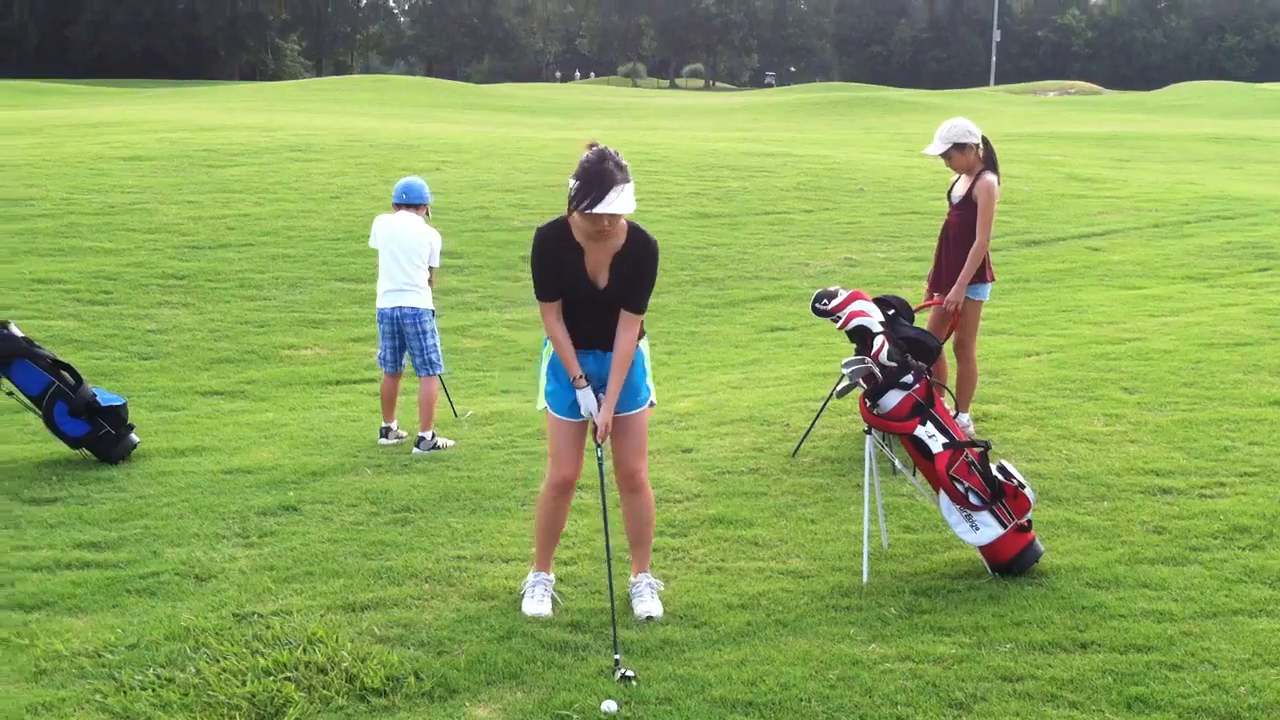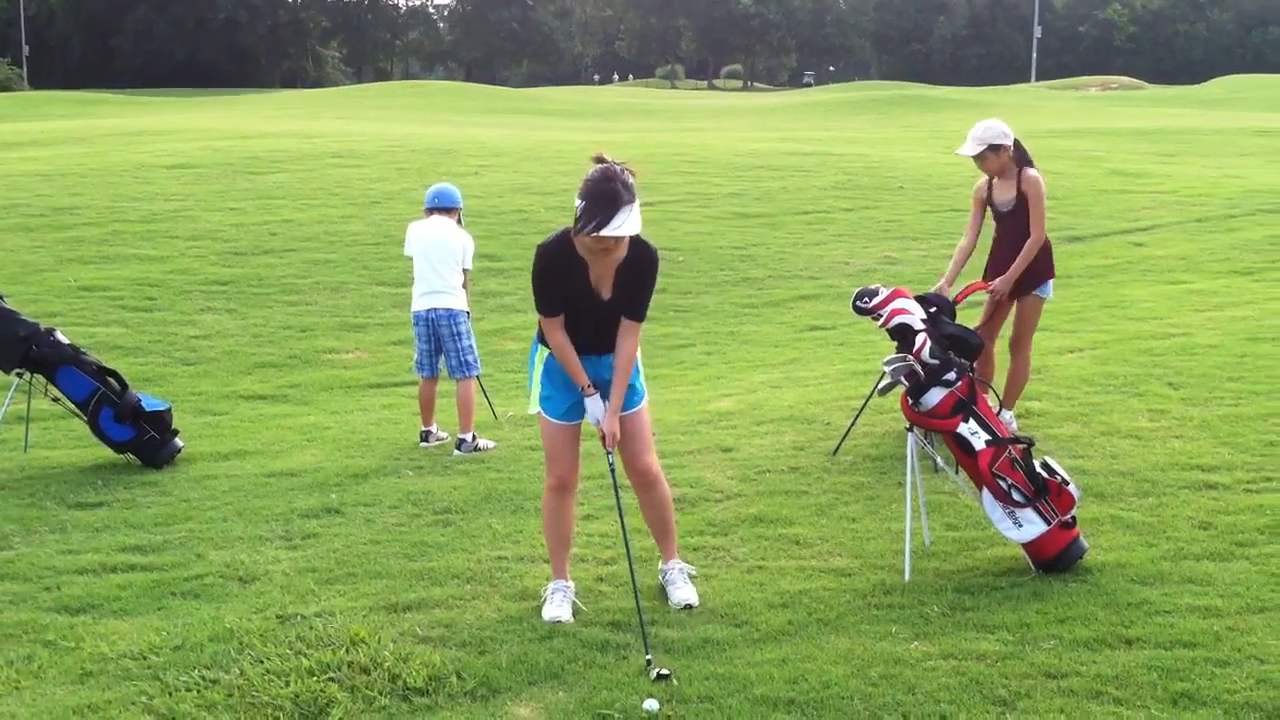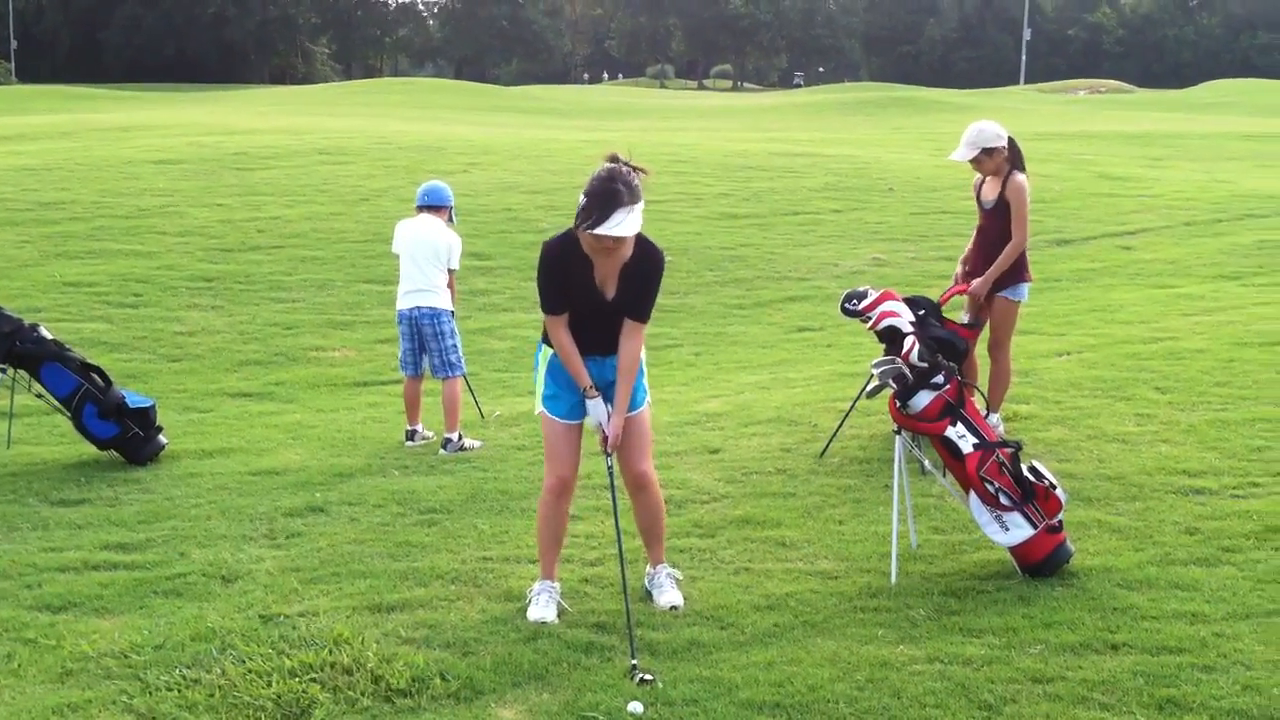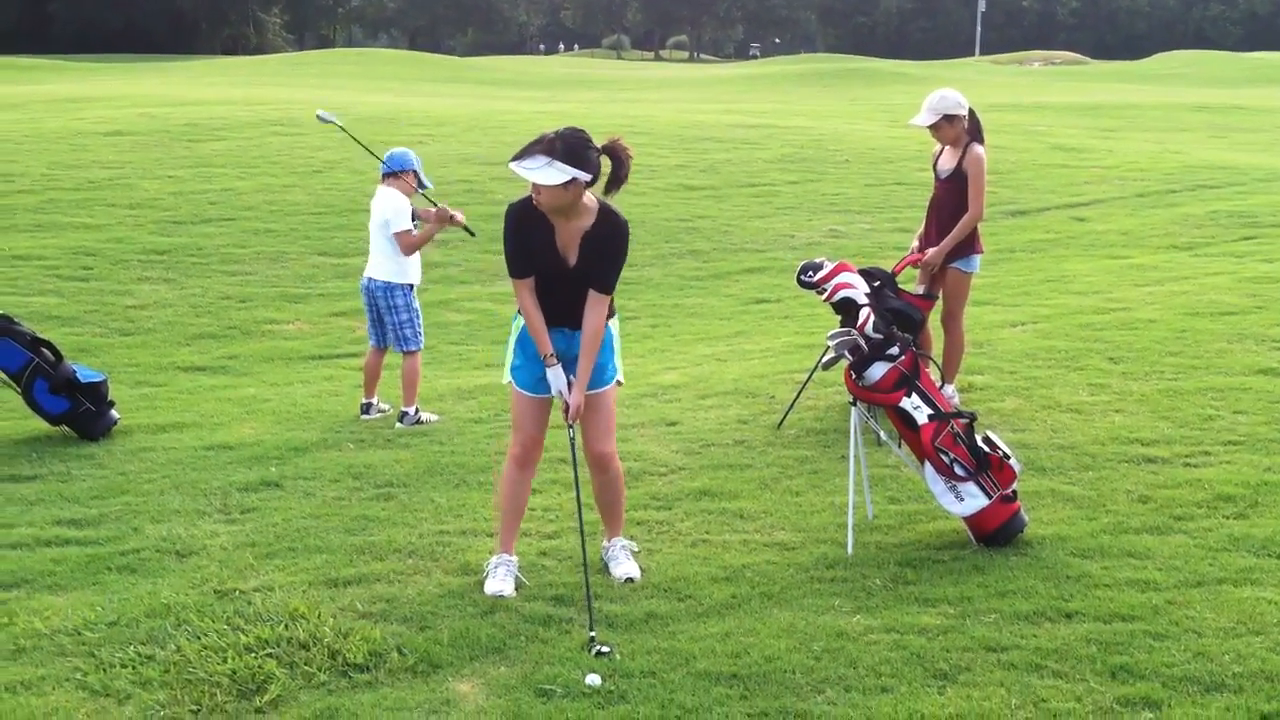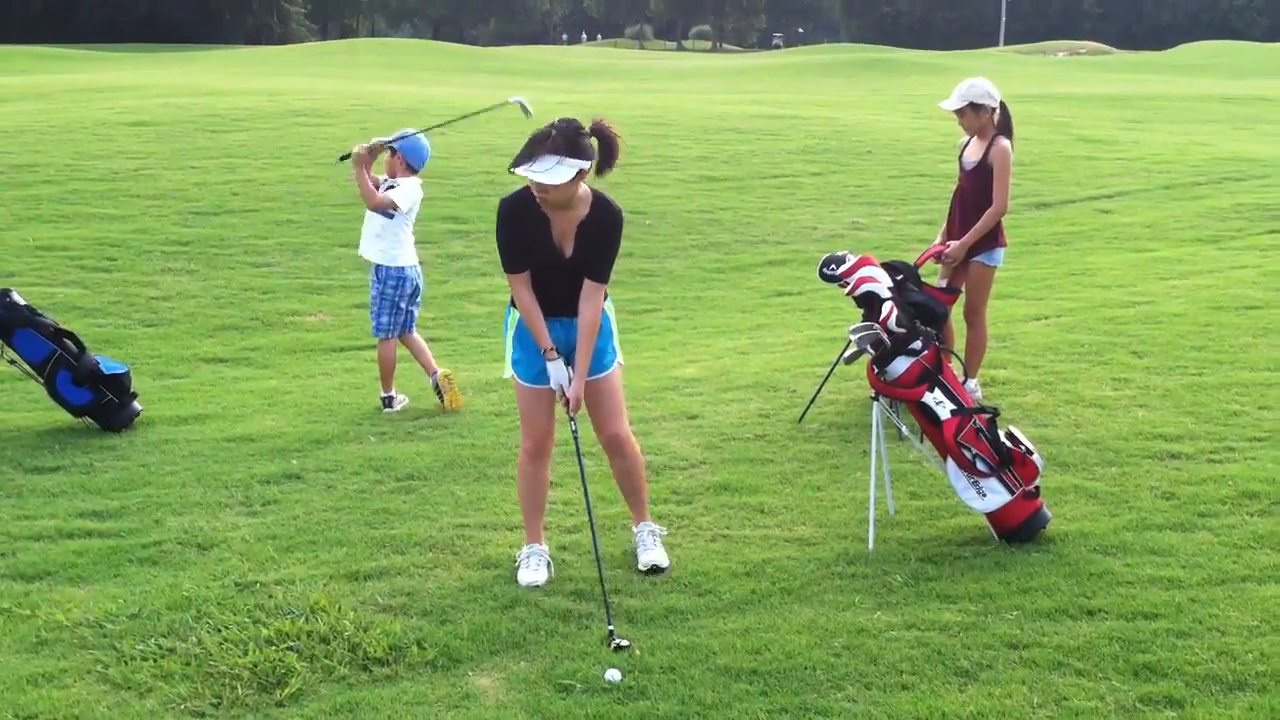
dt=1s
person 1, frame 1
left shoulder: (642, 246)
right shoulder: (550, 240)
left elbow: (629, 325)
right elbow: (552, 317)
left wrist: (610, 403)
right wrist: (581, 383)
left hip: (625, 363)
right hip: (567, 361)
left knee: (633, 474)
right knee: (562, 476)
left ankle: (642, 578)
right ankle: (540, 575)
person 1, frame 2
left shoulder: (643, 257)
right shoulder: (552, 254)
left elbow: (629, 334)
right elbow: (553, 330)
left wrist: (612, 409)
right wrist: (587, 394)
left hip: (616, 363)
right hip: (561, 366)
left knee: (646, 470)
right knee: (560, 479)
left ankle: (672, 565)
right ankle: (560, 584)
person 1, frame 3
left shoulder: (649, 258)
right shoulder: (557, 252)
left elbow: (632, 335)
right elbow: (558, 328)
left wrist: (620, 411)
right wrist: (590, 395)
left hip: (621, 365)
right hip: (565, 366)
left knee: (641, 474)
right knee: (560, 479)
left ankle: (659, 571)
right ankle: (546, 584)
person 1, frame 4
left shoulder: (612, 227)
right shoulder: (521, 217)
left elbow: (596, 307)
right elbow: (525, 293)
left wrist: (581, 384)
right wrist: (550, 363)
left hip: (593, 339)
right hip: (536, 336)
left knee: (602, 453)
right knee: (523, 450)
left ankle: (616, 543)
right ankle: (504, 557)
person 1, frame 5
left shoulder: (606, 216)
right shoulder: (514, 209)
left elbow: (590, 295)
right elbow: (521, 287)
left wrist: (580, 374)
right wrist: (550, 356)
left hip: (589, 325)
right hip: (534, 328)
left knee: (617, 435)
right knee: (535, 441)
left ankle: (645, 527)
right ankle: (534, 547)
person 2, frame 1
left shoulder: (986, 183)
right shoulder: (960, 179)
left elbow: (982, 240)
left wrist: (961, 286)
right wrist: (934, 277)
left hip: (971, 277)
right hip: (948, 272)
left knee: (963, 346)
right knee: (931, 340)
left ankle: (962, 418)
person 2, frame 2
left shoulder: (1030, 179)
right shoulder: (983, 188)
left elbow: (1037, 235)
right elbow: (969, 239)
left wrist: (1010, 277)
right wrist: (946, 281)
left hip: (1032, 272)
right hip: (1000, 268)
left knee: (1019, 344)
right knee: (982, 338)
left ankle: (1006, 414)
person 2, frame 3
left shoulder: (1016, 184)
right shoulder: (980, 183)
left elbow: (1019, 240)
left wrist: (988, 278)
right wrist: (963, 263)
left hip: (1007, 277)
right hip: (980, 272)
left knee: (998, 348)
left ankle: (993, 417)
person 2, frame 4
left shoulder: (973, 155)
right shoulder: (939, 152)
left elbow: (975, 212)
left wrist: (943, 249)
right wrist: (920, 238)
left hip: (960, 249)
right hip: (933, 245)
left knee: (951, 319)
left ankle: (948, 388)
person 2, frame 5
left shoulder: (999, 148)
right shoulder: (966, 144)
left elbow: (999, 206)
left wrist: (965, 242)
right wrist: (944, 234)
left hip: (983, 243)
right hip: (957, 239)
left knee: (973, 313)
left ankle: (970, 383)
person 3, frame 1
left shoulder: (381, 223)
right shoulder: (430, 234)
right elbow: (430, 277)
left hip: (386, 306)
right hip: (416, 306)
left knee: (391, 371)
right knee: (429, 373)
left ankle: (388, 428)
right ankle: (426, 437)
person 3, frame 2
left shoulder: (415, 230)
right shoulder: (462, 237)
right elbow: (465, 279)
left hip: (422, 309)
right hip: (451, 308)
left knee: (428, 375)
right knee: (465, 375)
left ankle: (428, 431)
right ankle: (466, 439)
person 3, frame 3
left shoulder: (403, 228)
right shoulder: (450, 237)
right elbow: (450, 281)
right wrist: (449, 308)
left hip: (406, 307)
right hip: (436, 308)
left knee: (413, 374)
right knee: (451, 375)
left ankle: (413, 430)
right ankle: (452, 438)
person 3, frame 4
left shoulder: (383, 197)
right shoulder: (397, 203)
left elbow: (420, 214)
right elbow: (408, 246)
left wrist: (444, 216)
right wrist: (436, 223)
left hip: (372, 281)
right hip: (394, 285)
left knee: (377, 346)
right knee: (411, 349)
left ankle: (369, 403)
right ankle: (409, 412)
person 3, frame 5
left shoulder: (409, 188)
right shoulder: (390, 182)
left elbow: (374, 202)
right elbow: (370, 181)
left wrist: (360, 165)
right wrist: (364, 159)
left hip: (391, 271)
right hip: (406, 269)
left knee: (386, 335)
right knee: (405, 331)
left ankle: (389, 397)
right ankle: (438, 376)
